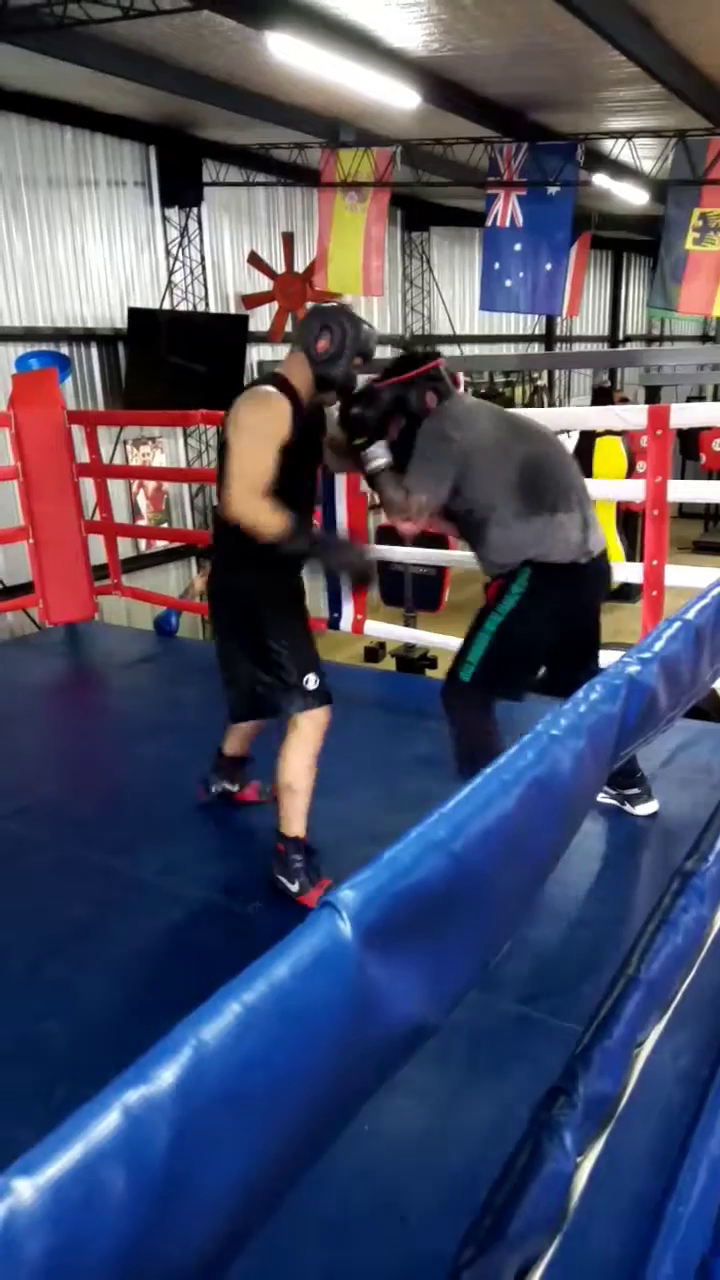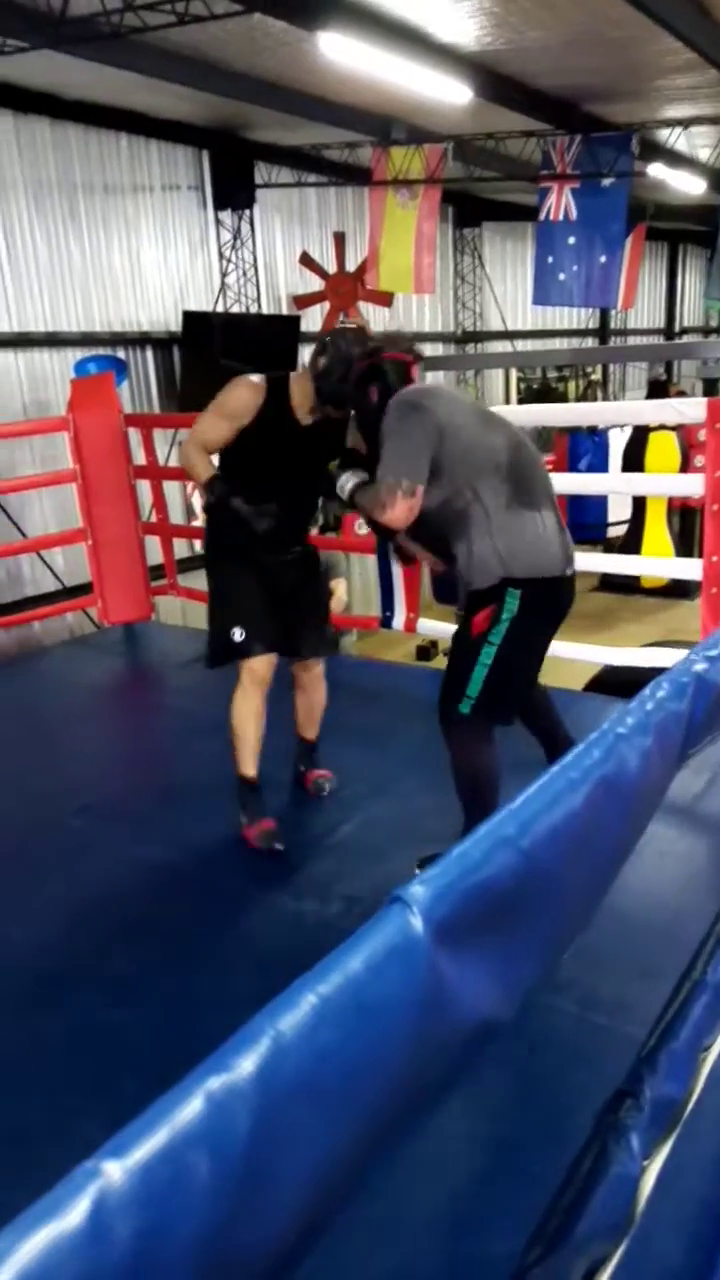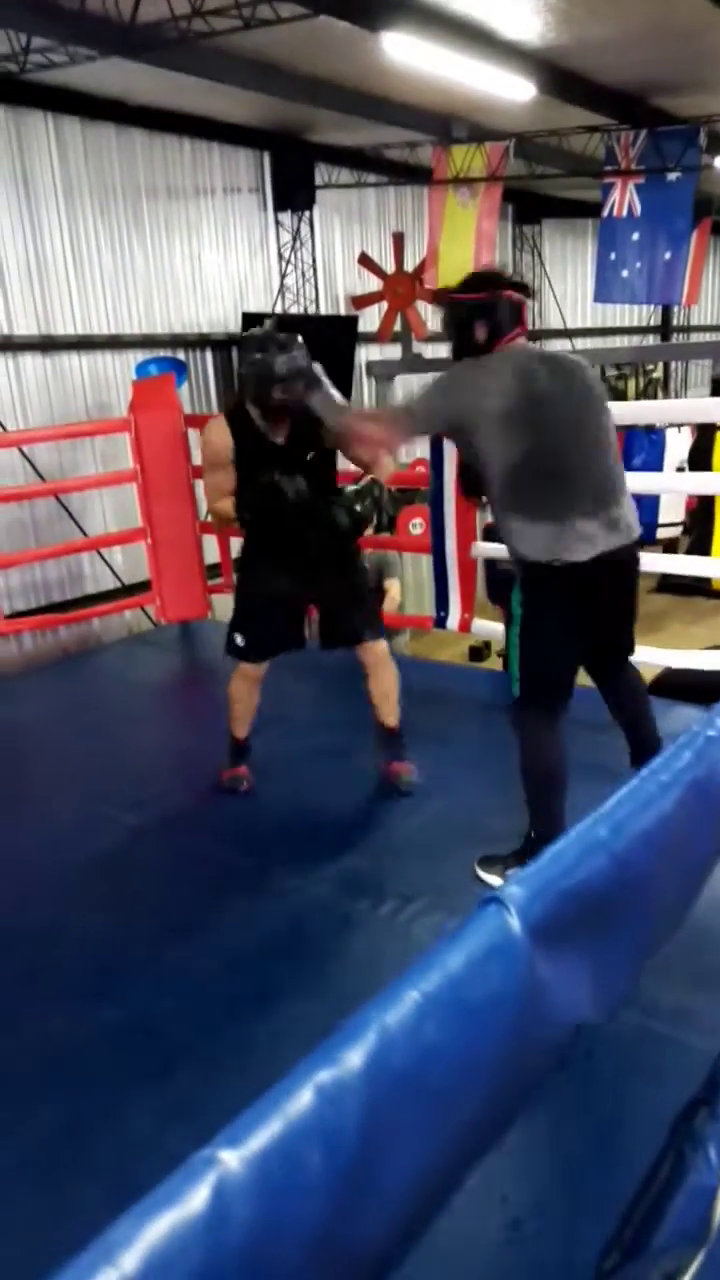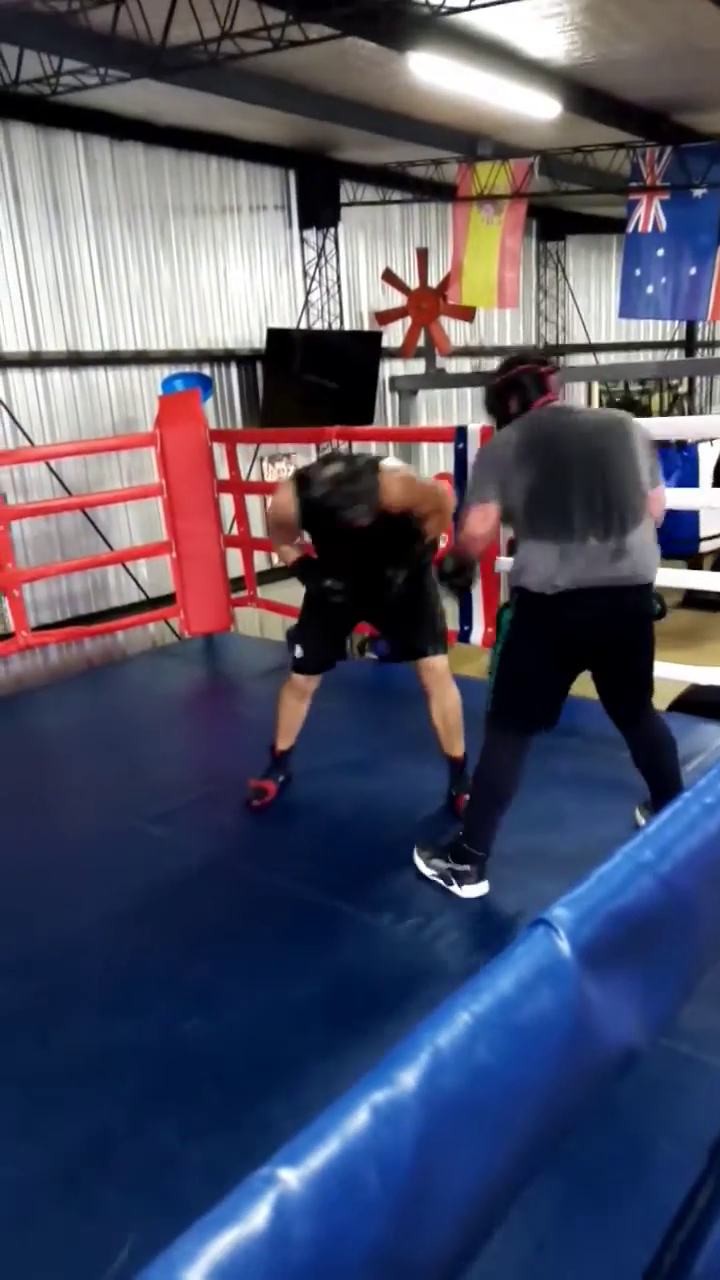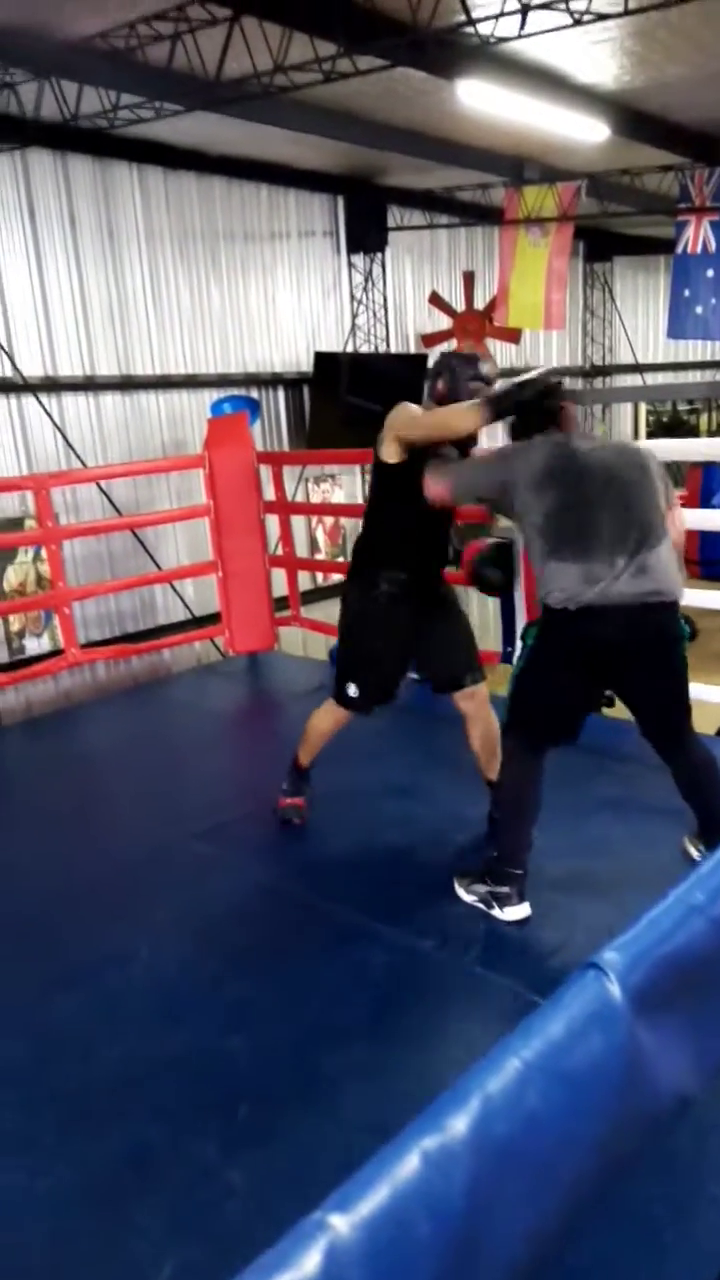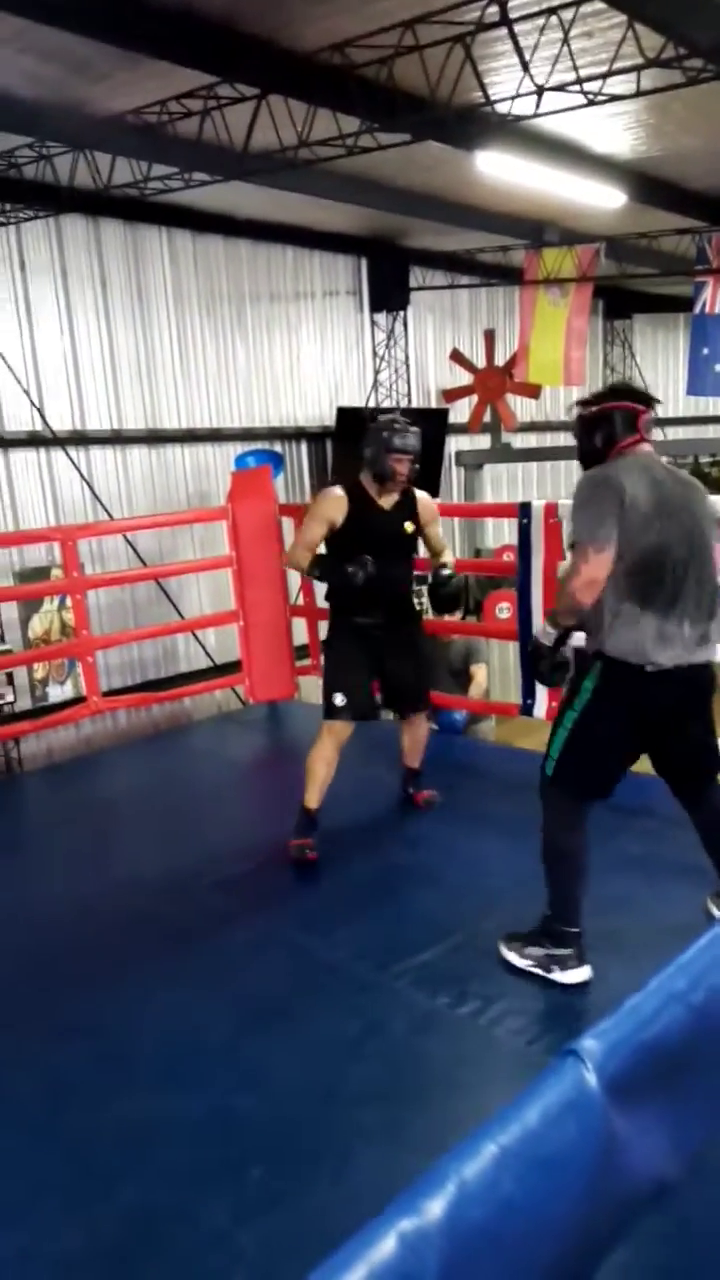
dt=0.7s
person 1, frame 1
left shoulder: (443, 429)
right shoulder: (477, 418)
left elbow: (408, 515)
right elbow: (453, 509)
left wrist: (370, 451)
left hip: (539, 575)
right hip: (582, 561)
left knee: (465, 695)
right knee: (579, 679)
right ankle: (630, 784)
person 1, frame 2
left shoulder: (409, 407)
right shoulder: (437, 412)
left elbow: (394, 509)
right elbow: (436, 546)
left wrist: (346, 479)
left hip: (517, 583)
right hip: (539, 573)
left knee: (464, 716)
right knee: (513, 681)
person 1, frame 3
left shoulder: (471, 385)
right shoulder: (576, 371)
left elbow: (377, 436)
left wrist: (337, 423)
left hip: (554, 571)
right hip: (619, 549)
left knee: (538, 708)
right knee: (615, 669)
left ankle: (543, 852)
person 1, frame 4
left shoulder: (506, 444)
right shoulder: (624, 426)
left elbow: (476, 532)
right elbow: (655, 509)
left hip: (550, 602)
right hip: (629, 594)
left knee: (509, 729)
right knee: (637, 713)
left ankle: (468, 859)
person 1, frame 5
left shoulder: (518, 459)
right shoulder: (636, 456)
left elbow: (436, 489)
right elbow: (673, 536)
left hip: (576, 620)
right hip: (655, 613)
left knee: (524, 743)
left ankle: (505, 883)
person 1, frame 6
left shoulder: (604, 482)
left elbow: (590, 572)
left wrist: (552, 630)
left hip: (625, 669)
left knee: (564, 795)
left ankle: (562, 942)
person 2, frame 1
left shoulder: (303, 407)
right shoulder: (268, 405)
right elbow: (244, 503)
right wrist: (324, 546)
left hip: (262, 580)
right hip: (253, 584)
left knee: (272, 689)
right knee: (310, 711)
left ankle: (225, 773)
right ankle: (294, 861)
person 2, frame 2
left shoulder: (341, 421)
right shoulder: (252, 395)
right elbow: (193, 451)
right wrist: (229, 500)
left hip: (295, 552)
right hip: (237, 552)
left knee: (311, 666)
right knee: (258, 669)
left ankle: (308, 762)
right ankle: (250, 799)
person 2, frame 3
right shoulder: (222, 432)
right elbow: (218, 508)
left wrist: (361, 502)
right wrist: (262, 504)
left hip: (332, 548)
right hip: (268, 557)
left knee: (375, 649)
right knee: (248, 666)
left ankle: (393, 749)
right ankle: (238, 756)
person 2, frame 4
left shoulder: (391, 481)
right shoulder: (289, 500)
left elbow: (442, 503)
right elbow: (281, 540)
left wrist: (415, 559)
right wrist: (311, 574)
left hip: (400, 575)
right hip: (334, 585)
left knee: (435, 669)
right knee: (301, 679)
left ankle: (459, 782)
right ankle: (277, 768)
person 2, frame 5
left shoulder: (461, 445)
right shoulder: (406, 420)
right elbow: (448, 422)
right wrist: (509, 400)
left hip: (429, 591)
right hip: (377, 595)
left knee: (473, 698)
right knee: (345, 705)
right ankle: (297, 777)
person 2, frame 6
left shoulder: (420, 503)
right shoulder: (337, 501)
left elbow: (440, 551)
right elbow: (296, 555)
left wrist: (444, 573)
right wrist: (332, 571)
left hip: (401, 624)
right hip: (351, 630)
left knee: (417, 713)
right knee: (336, 729)
left ankle: (411, 782)
right ankle: (306, 825)
